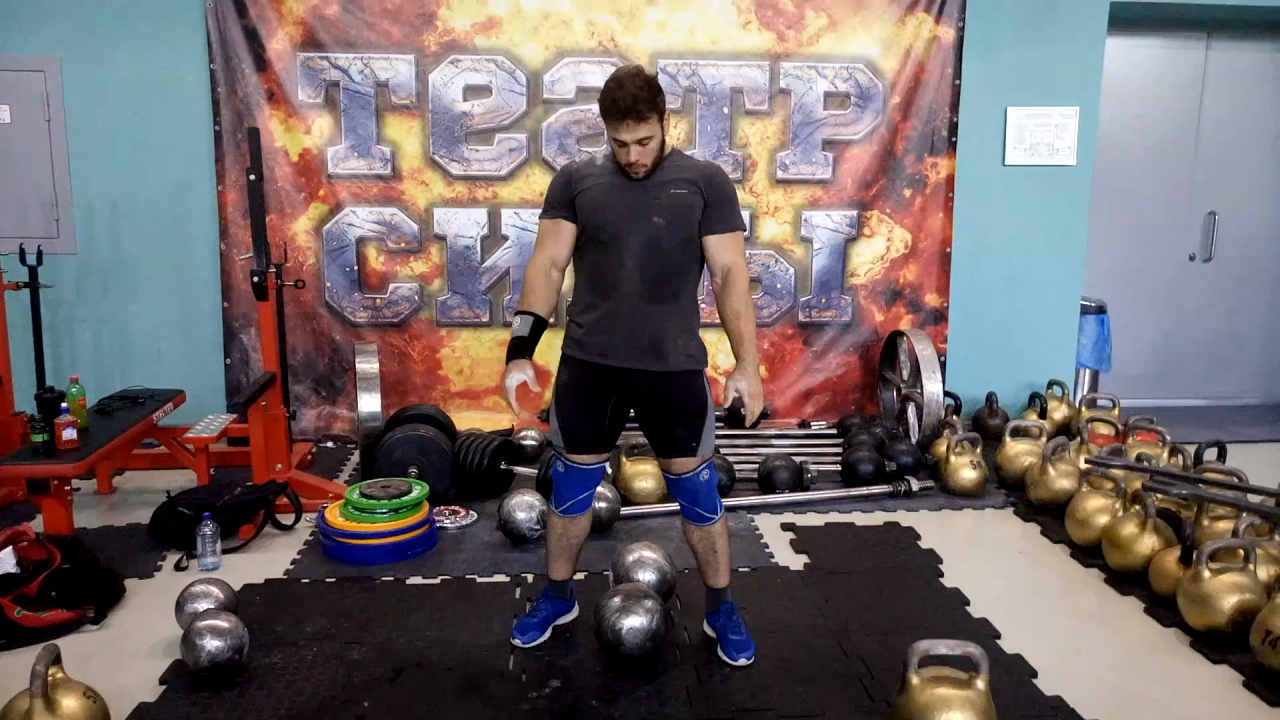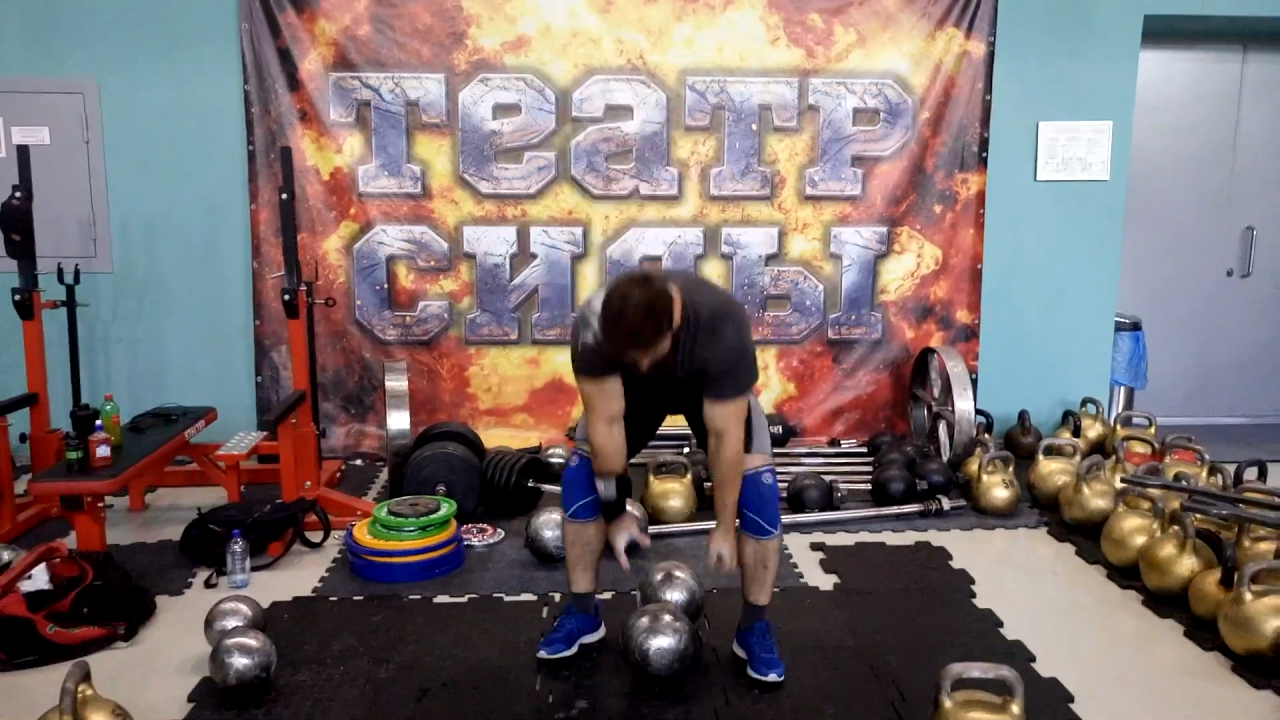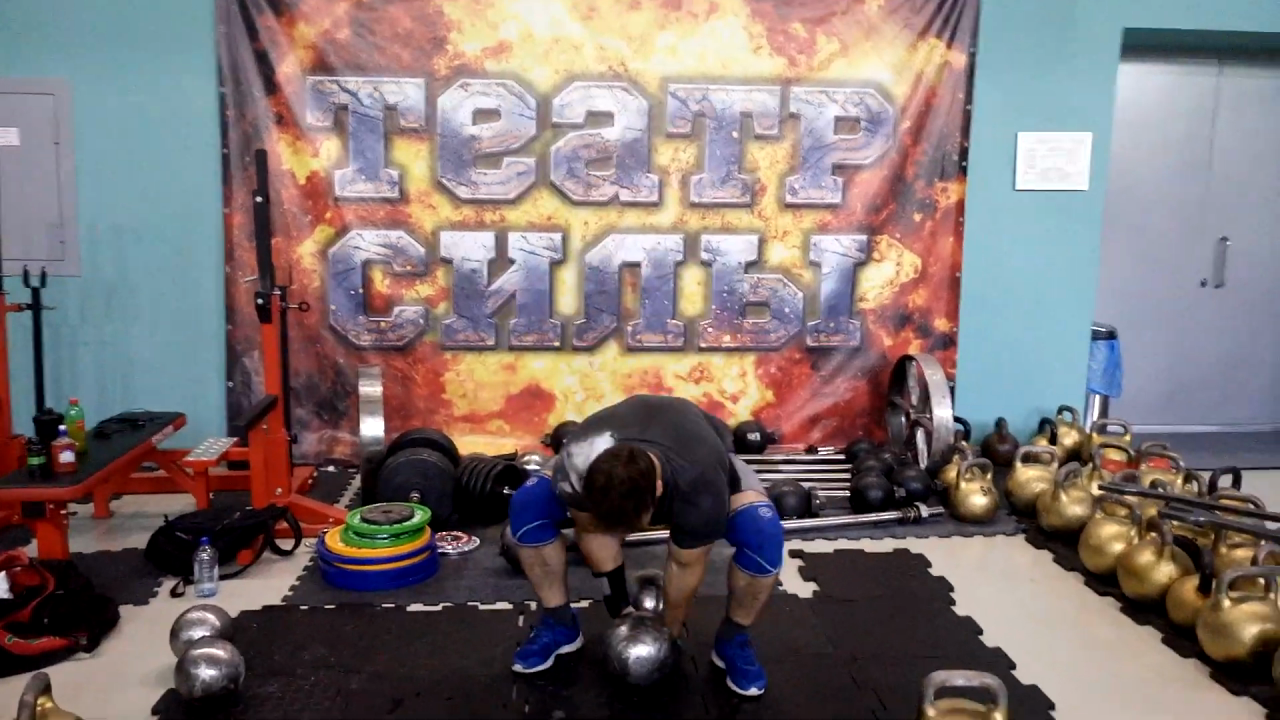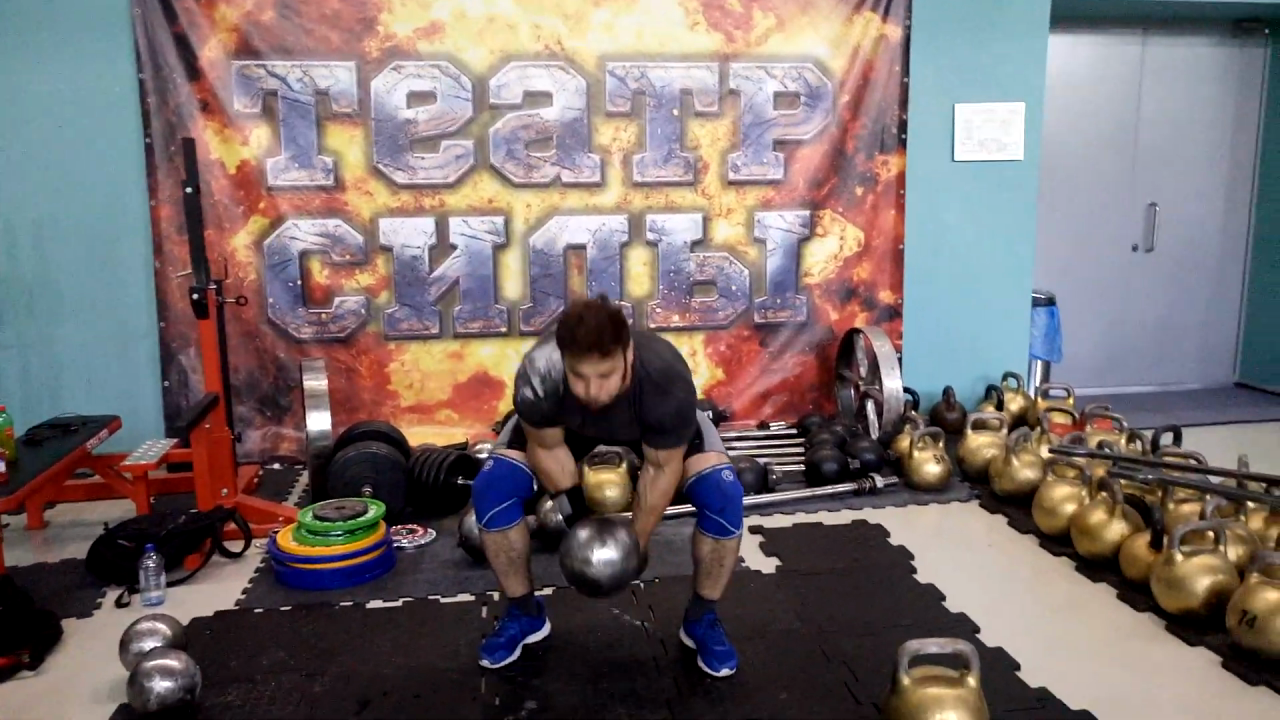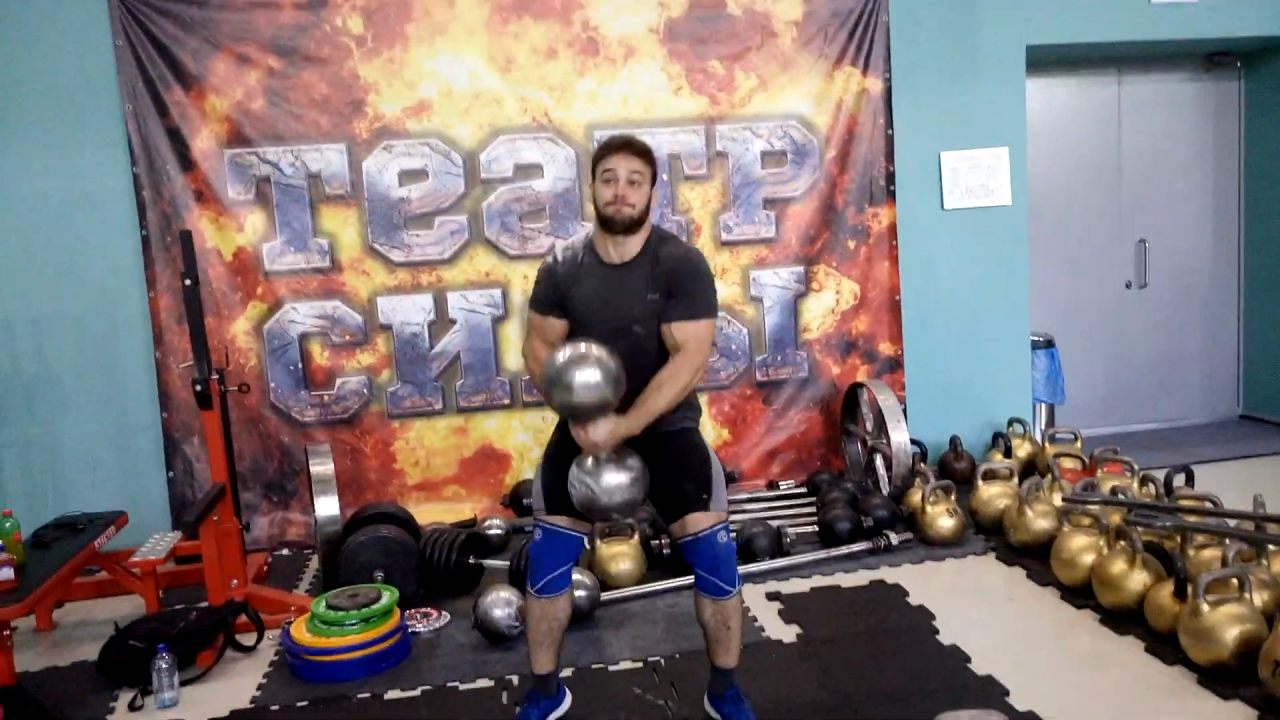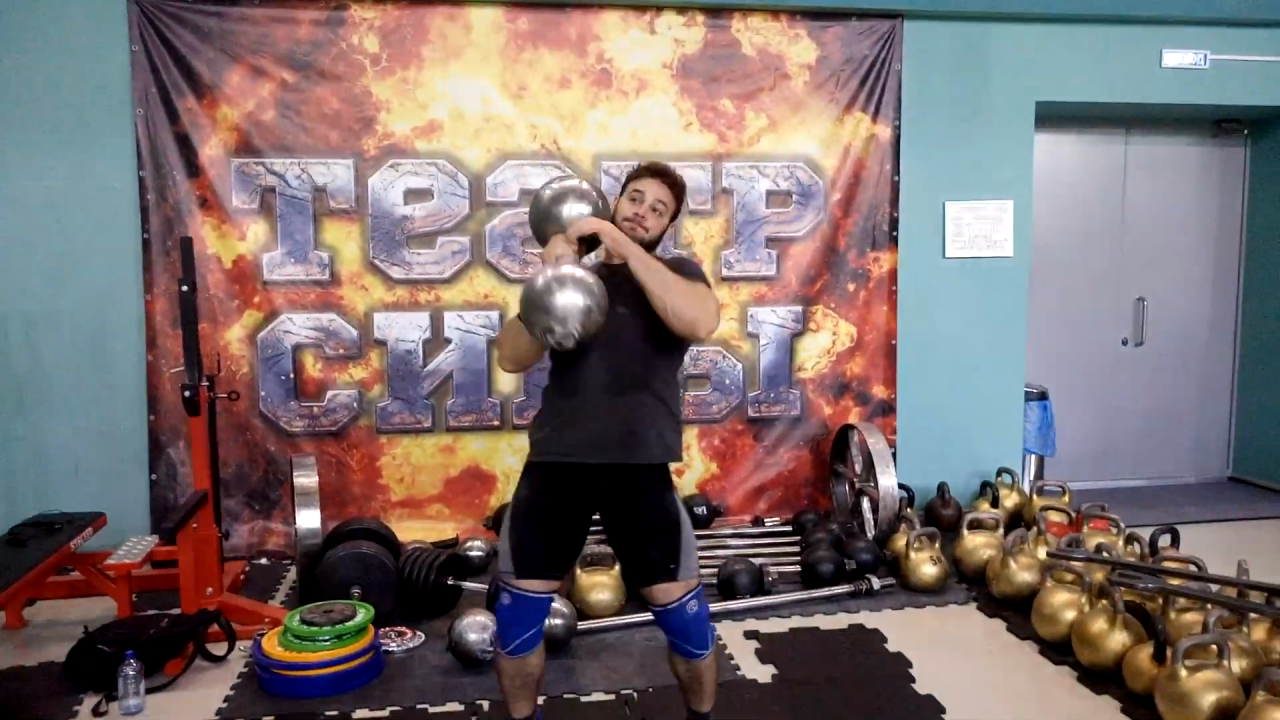
dt=0.3s
person 1, frame 1
left shoulder: (706, 182)
right shoulder: (577, 179)
left elbow: (730, 272)
right elbow: (547, 264)
left wrist: (746, 362)
right wrist: (520, 351)
left hip: (674, 363)
right hip: (589, 360)
left knee: (694, 486)
right knee: (573, 480)
left ankle: (720, 607)
right ankle: (557, 597)
person 1, frame 2
left shoulder: (722, 329)
right shoulder: (593, 329)
left elbow: (725, 435)
right elbow: (605, 423)
left wrist: (725, 525)
right wrist: (616, 513)
left hip: (710, 389)
left knee: (759, 492)
right knee: (580, 479)
left ankle: (754, 626)
right ankle: (581, 613)
person 1, frame 3
left shoulder: (701, 487)
right shoulder: (577, 468)
left elbow: (686, 567)
right elbow: (595, 534)
left wrist: (671, 629)
right wrist: (619, 609)
left hip: (700, 454)
left knee: (762, 534)
right knee: (528, 508)
left ankle: (733, 638)
right ankle: (557, 623)
person 1, frame 4
left shoulder: (666, 382)
right shoulder: (540, 377)
left elbow: (662, 471)
right elbow: (547, 448)
left wrist: (635, 546)
right wrist: (576, 523)
left hip: (655, 434)
left knee: (720, 491)
right knee: (495, 485)
left ankle: (703, 618)
right ankle: (523, 613)
person 1, frame 5
left shoulder: (681, 262)
right shoulder: (563, 266)
left elbow: (689, 359)
right elbow: (539, 345)
left wrist: (625, 428)
right wrist: (573, 414)
left hip: (665, 421)
right hip: (585, 412)
left knee: (712, 550)
right knee: (549, 555)
person 1, frame 6
left shoulder: (678, 274)
left elbow: (701, 321)
right elbow: (511, 357)
left wrist: (626, 248)
left hip: (640, 468)
right hip: (556, 461)
left knee: (683, 611)
right knee: (517, 610)
